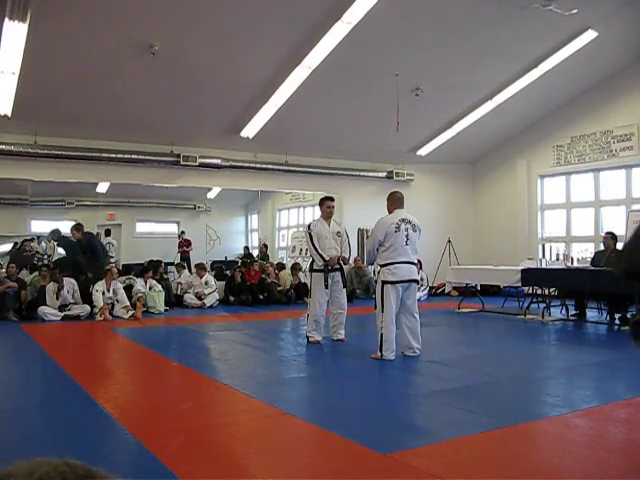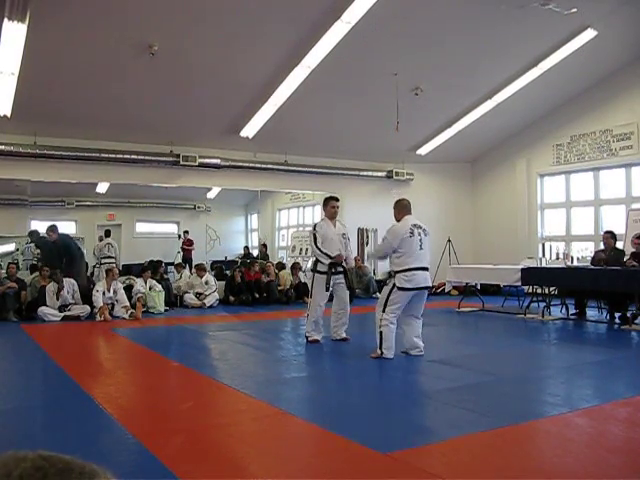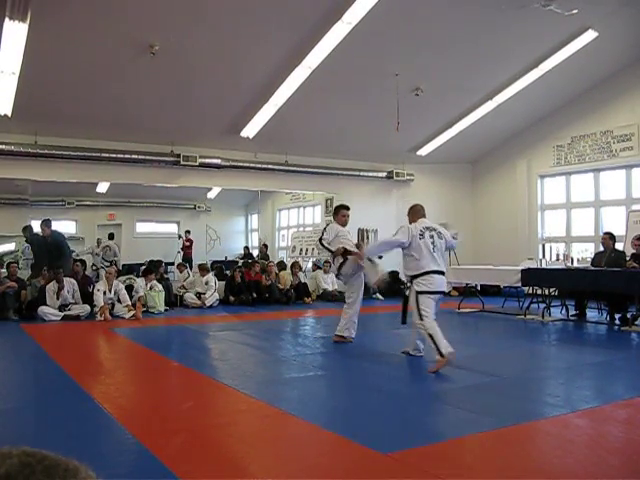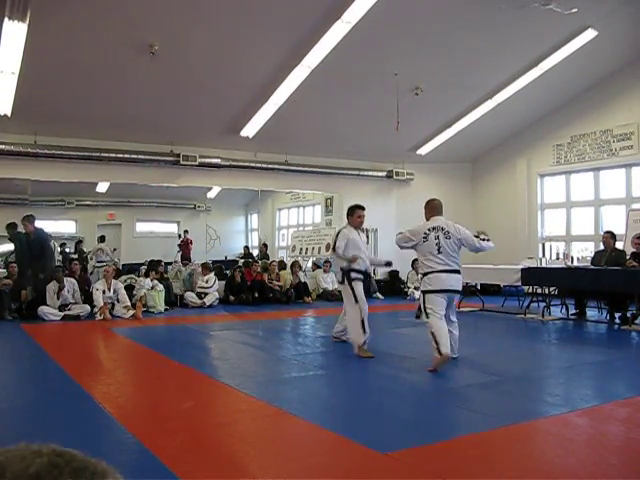
dt=0.5s
person 1, frame 1
left shoulder: (385, 222)
right shoulder: (415, 223)
left elbow: (371, 247)
left wrist: (370, 261)
left hip: (391, 272)
right hip: (411, 271)
left knee: (387, 314)
right knee: (410, 313)
left ankle: (386, 352)
right ankle: (413, 348)
person 1, frame 2
left shoulder: (397, 229)
right shoulder: (423, 228)
left elbow: (382, 251)
left wrist: (373, 253)
left hip: (405, 278)
right hip: (423, 277)
left knee: (385, 312)
right knee: (413, 315)
left ankle: (385, 351)
right ankle: (415, 348)
person 1, frame 3
left shoulder: (409, 230)
right shoulder: (440, 231)
left elbow: (391, 241)
right elbow: (452, 244)
left wrist: (367, 252)
right wrist: (447, 232)
left hip: (423, 282)
right hip: (439, 281)
left knee: (424, 321)
right knee: (420, 316)
left ankle: (444, 353)
right ankle: (416, 348)
person 1, frame 4
left shoulder: (419, 231)
right shoulder: (456, 228)
left elbow: (400, 241)
right elbow: (477, 245)
left wrist: (402, 234)
right wrist: (484, 238)
left hip: (433, 281)
right hip: (454, 280)
left knee: (435, 319)
right knee: (450, 318)
left ankle: (443, 353)
right ankle: (451, 351)
person 2, frame 1
left shoulder: (339, 227)
right shoulder: (313, 226)
left elbow: (346, 244)
right elbow: (313, 247)
left wrist: (345, 257)
right wrist: (327, 260)
left hip: (337, 270)
right hip: (320, 269)
left knee: (340, 304)
right knee: (317, 304)
left ankle: (338, 333)
right ankle: (314, 335)
person 2, frame 2
left shoulder: (342, 227)
right shoulder: (319, 226)
left elbow: (347, 247)
right elbow: (316, 248)
left wrist: (349, 262)
right wrist: (332, 258)
left hip: (340, 270)
right hip: (323, 270)
left knee: (343, 304)
right knee: (317, 304)
left ankle: (339, 333)
right ankle: (313, 334)
person 2, frame 3
left shoulder: (345, 231)
right shoulder: (332, 227)
right elbow: (322, 243)
left wrist: (357, 247)
right wrist: (334, 252)
left hip: (349, 270)
right hip: (346, 262)
left knee: (353, 302)
left ankle: (341, 334)
person 2, frame 4
left shoulder: (361, 235)
right shoulder: (344, 233)
left elbow: (365, 257)
right elbow: (335, 252)
left wrist: (383, 263)
right wrist: (348, 259)
left hip: (359, 276)
right hip: (350, 277)
left knee: (351, 309)
right knee: (360, 307)
left ankle: (339, 334)
right ankle: (359, 345)
